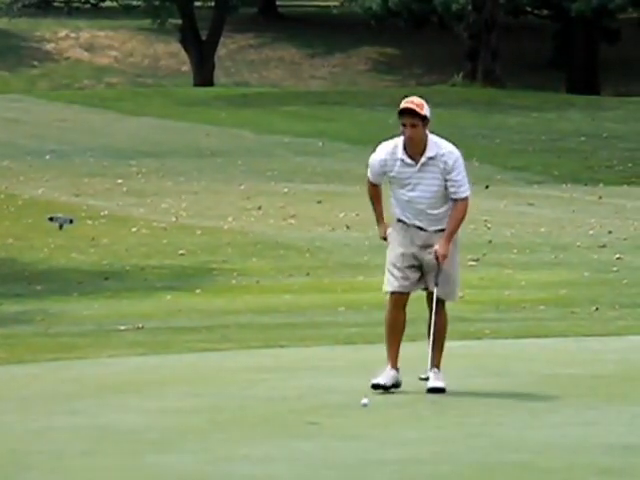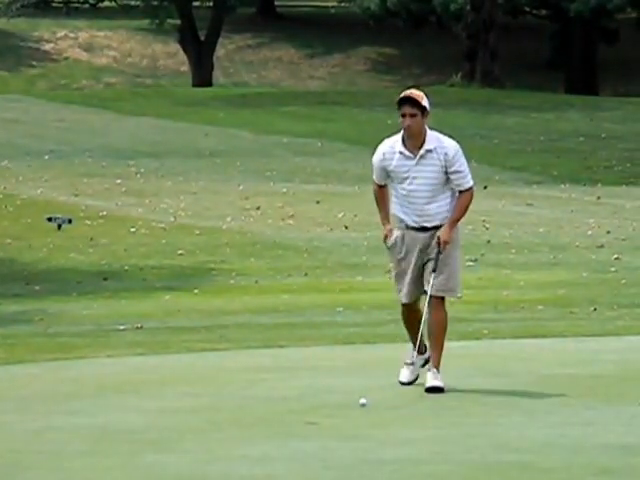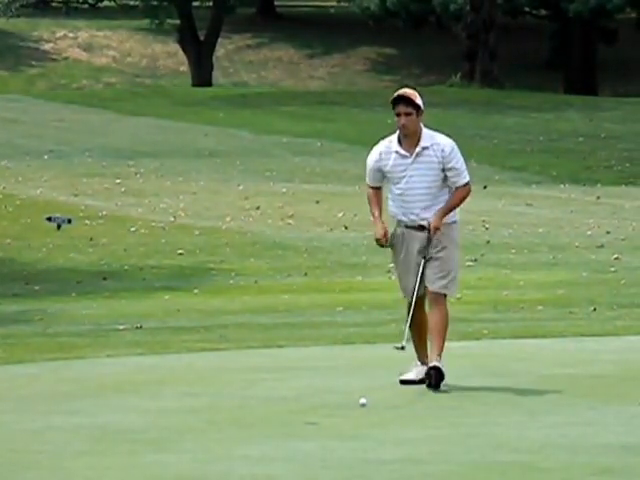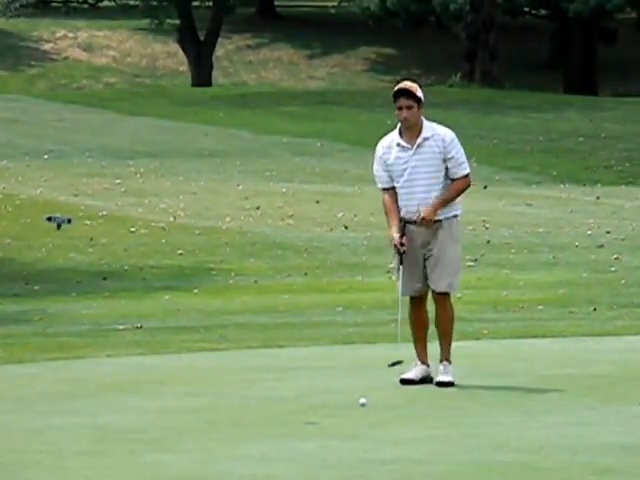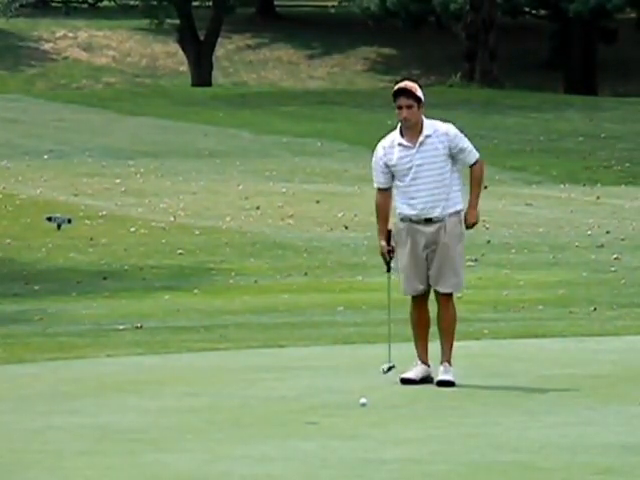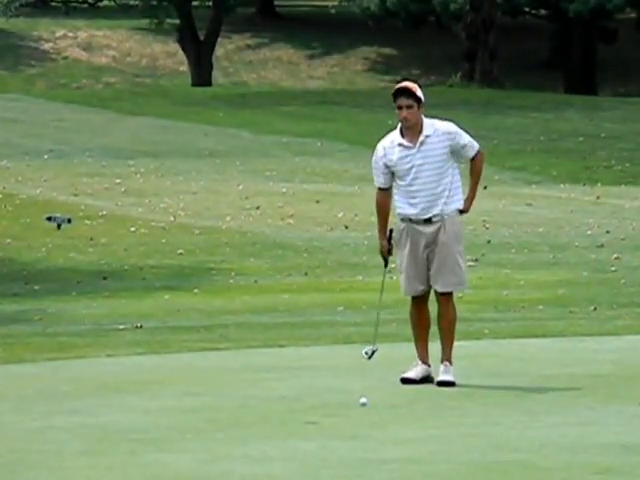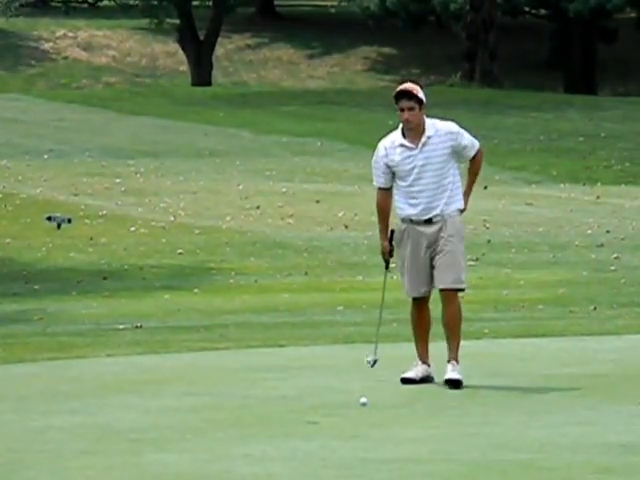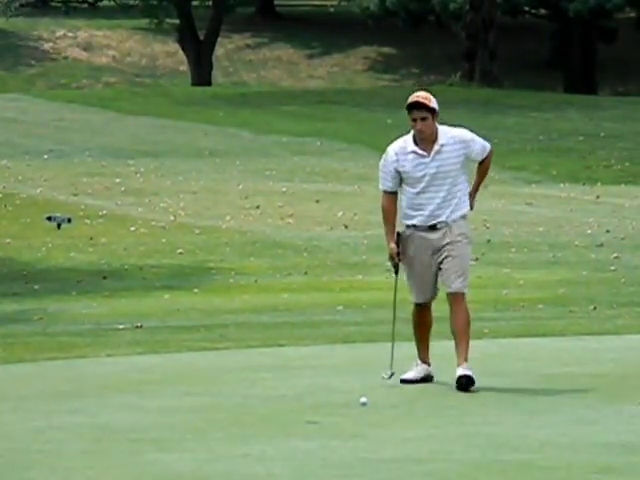
dt=0.3s
person 1, frame 1
left shoulder: (448, 155)
right shoulder: (385, 154)
left elbow: (461, 201)
right elbow: (373, 184)
left wrist: (445, 242)
right wrist: (381, 222)
left hip: (440, 234)
right hip: (404, 232)
left knee: (438, 302)
right knee: (396, 297)
left ankle: (435, 370)
right ankle: (391, 369)
person 1, frame 2
left shoulder: (448, 149)
right shoulder: (386, 151)
left elbow: (466, 191)
right elbow: (380, 185)
left wrist: (449, 227)
right wrist: (386, 222)
left hip: (441, 233)
right hip: (405, 233)
left knee: (436, 299)
right knee: (408, 301)
left ankle: (434, 370)
right ankle: (419, 354)
person 1, frame 3
left shoulder: (444, 146)
right shoulder: (382, 152)
left elbow: (463, 186)
right elbow: (373, 187)
left wrist: (440, 215)
right wrist: (378, 222)
left hip: (440, 230)
right hip: (405, 232)
left knee: (437, 295)
right knee: (414, 299)
left ankle: (436, 361)
right ankle: (422, 363)
person 1, frame 4
left shoulder: (444, 137)
right shoulder: (385, 148)
left elbow: (463, 180)
right elbow: (388, 193)
left wrist: (435, 207)
right wrist: (395, 230)
left hip: (442, 227)
right hip: (409, 229)
left knee: (442, 294)
right knee: (416, 297)
left ankle: (445, 363)
right ankle: (422, 364)
person 1, frame 5
left shoulder: (446, 134)
right shoulder: (385, 148)
left elbow: (475, 164)
right elbow: (383, 193)
left wrist: (473, 206)
right wrist: (382, 236)
left hip: (446, 223)
right hip: (409, 228)
left knee: (445, 295)
right knee: (417, 296)
left ankle: (446, 364)
right ankle: (423, 364)
person 1, frame 6
left shoulder: (447, 132)
right shoulder: (385, 148)
left elbow: (476, 154)
right elbow: (383, 192)
left wrist: (471, 196)
right wrist: (382, 235)
left hip: (445, 222)
right hip: (410, 227)
left knee: (444, 294)
right knee: (417, 296)
left ankle: (446, 363)
right ankle: (423, 364)
person 1, frame 7
left shoulder: (449, 132)
right shoulder: (386, 148)
left elbow: (476, 153)
right elbow: (384, 193)
left wrist: (466, 193)
right wrist: (383, 236)
left hip: (447, 222)
right hip: (411, 228)
left knee: (449, 291)
right knee: (418, 297)
left ankle: (453, 362)
right ankle: (423, 364)
person 1, frame 8
left shoulder: (461, 140)
right shoulder: (395, 153)
left elbow: (487, 153)
right elbow: (389, 196)
left wrist: (474, 191)
right wrist: (390, 239)
left hip: (453, 228)
right hip: (415, 233)
left knee: (456, 295)
right knee: (421, 301)
left ankle: (463, 365)
right ankle: (423, 364)
